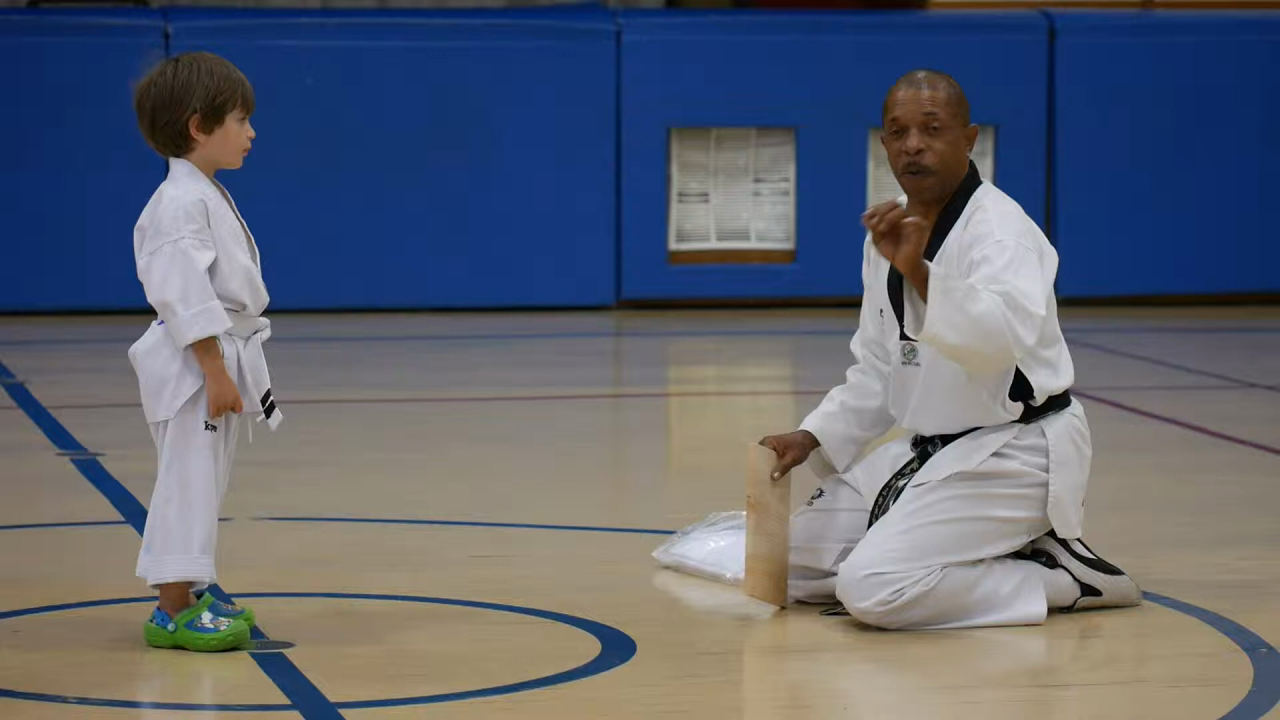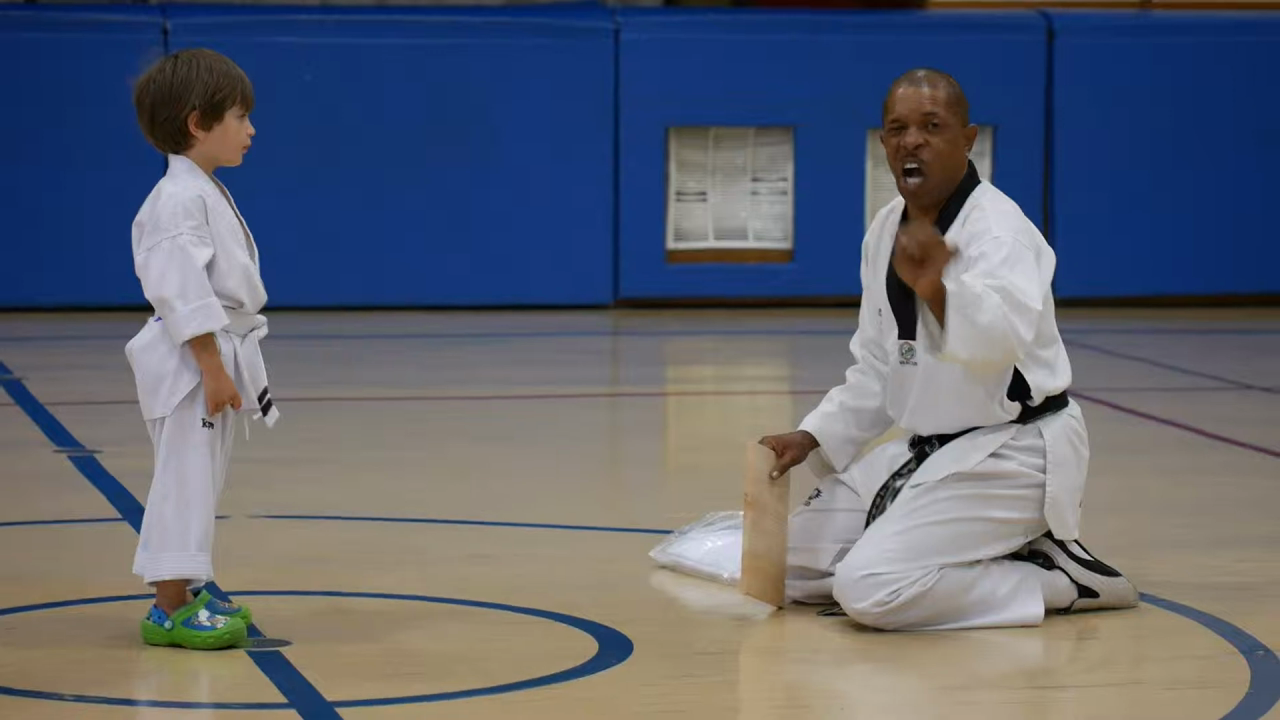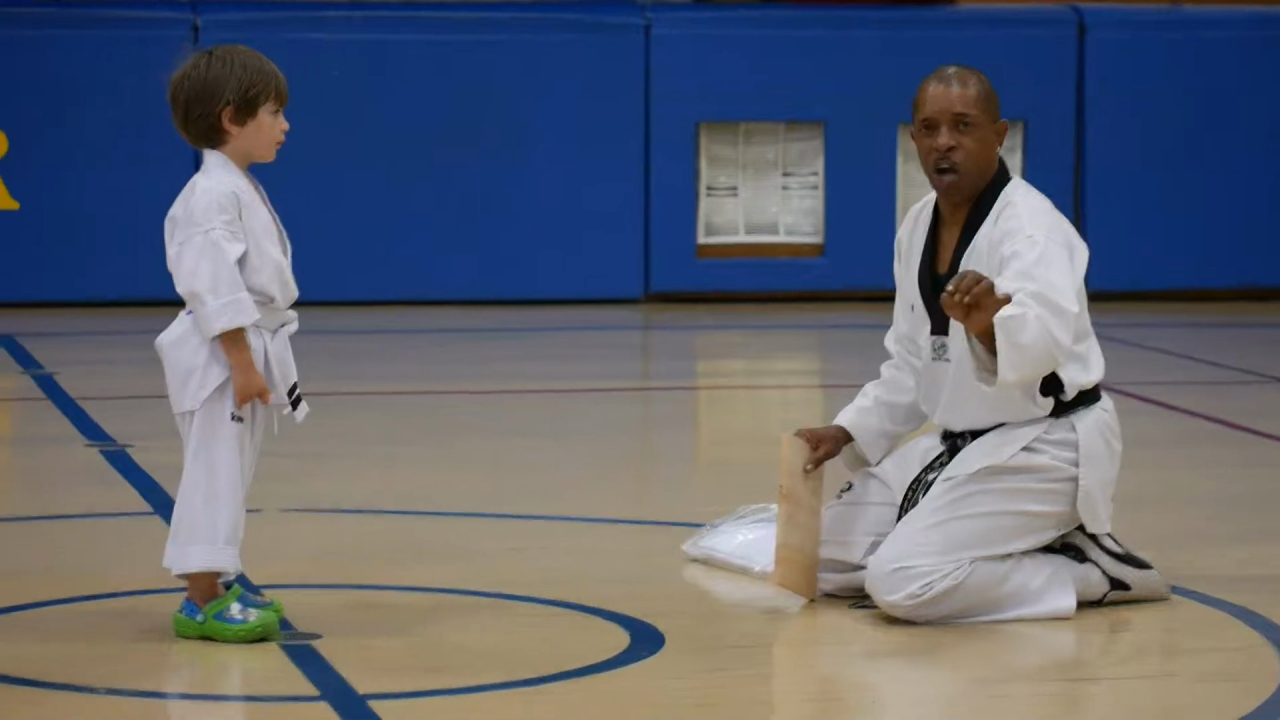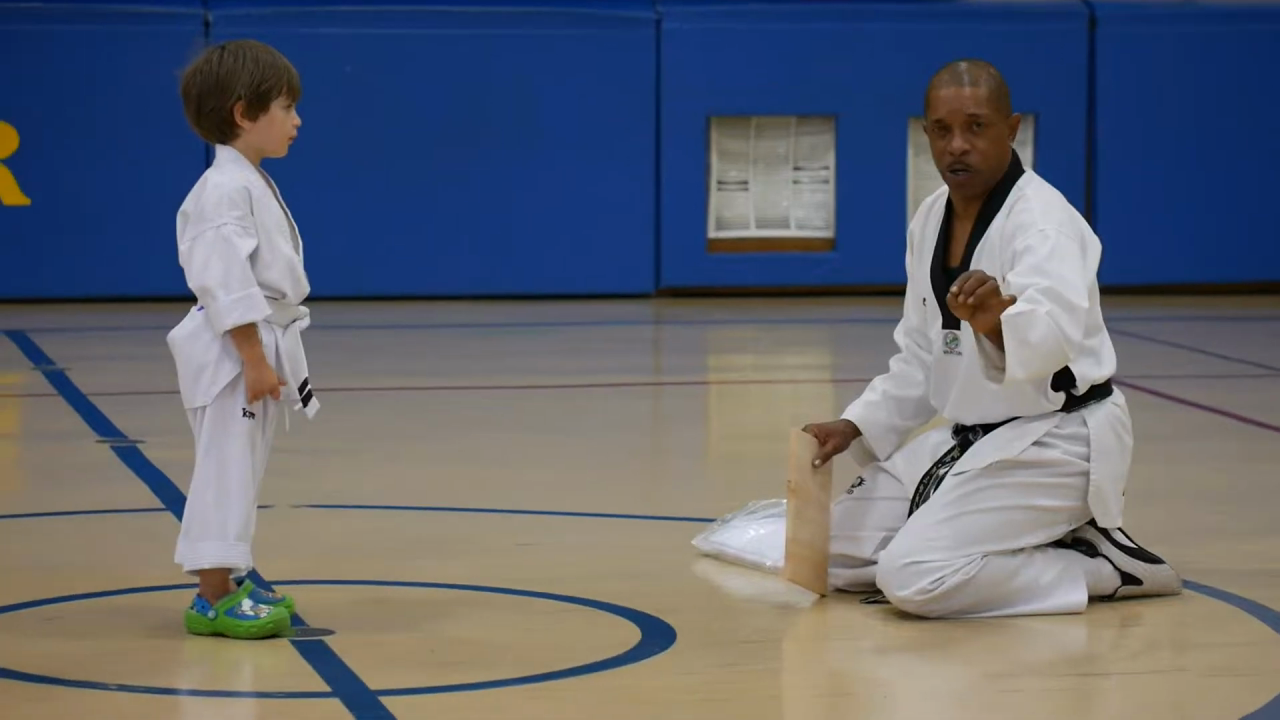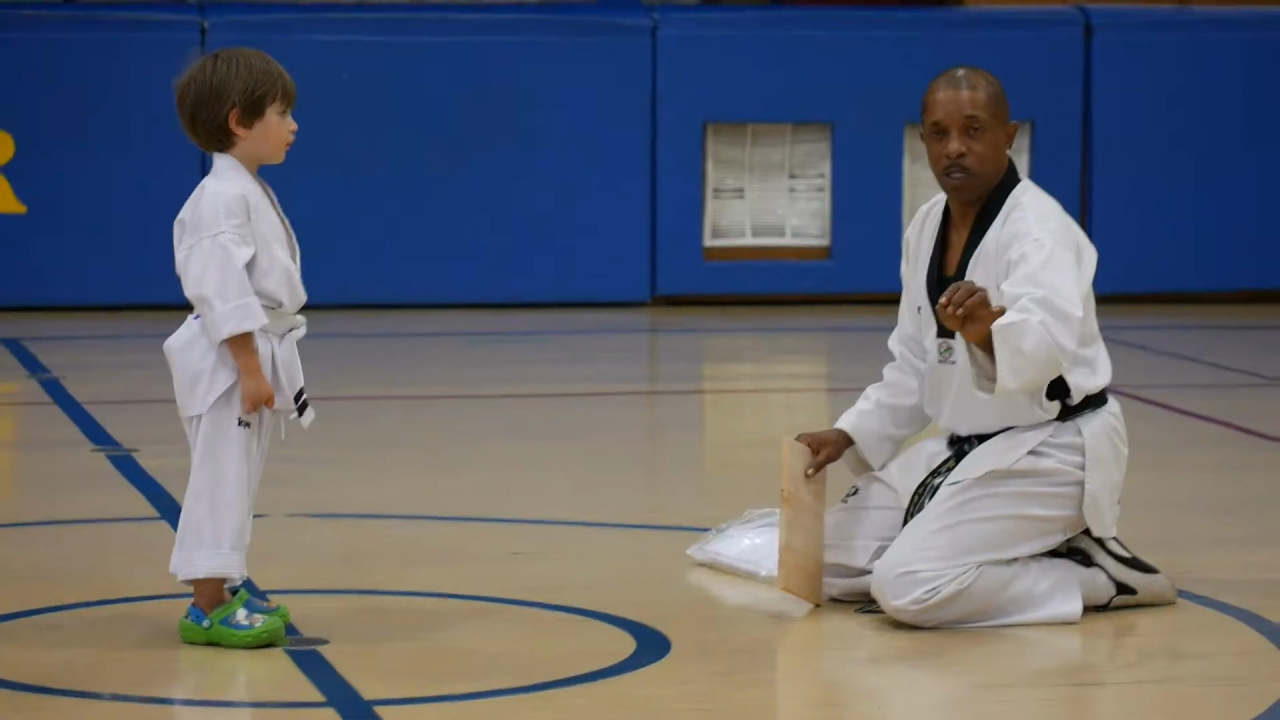
dt=0.2s
person 1, frame 1
left shoulder: (208, 196)
right shoulder: (181, 202)
right elbow: (184, 298)
right wrist: (215, 373)
left hip: (218, 363)
right hip: (195, 365)
left knee: (204, 481)
right knee: (188, 481)
left ankle: (192, 592)
right ankle: (173, 610)
person 1, frame 2
left shoulder: (205, 193)
right shoulder: (180, 199)
right elbow: (182, 295)
right wrist: (212, 369)
left hip: (213, 361)
right hip: (191, 362)
left knee: (200, 477)
right knee: (185, 478)
left ankle: (187, 592)
right ankle: (170, 609)
person 1, frame 3
left shoulder: (240, 189)
right shoulder: (213, 194)
right elbow: (214, 289)
right wrist: (242, 364)
left hip: (246, 354)
right hip: (221, 357)
left knee: (231, 471)
right knee: (214, 472)
left ankle: (220, 583)
right ankle: (202, 601)
person 1, frame 4
left shoulder: (253, 183)
right shoulder: (226, 188)
right elbow: (226, 284)
right wrist: (254, 360)
left hip: (258, 349)
right hip: (234, 351)
left knee: (242, 467)
right knee: (225, 467)
left ankle: (231, 578)
right ankle: (214, 597)
person 1, frame 5
left shoulder: (251, 192)
right shoulder: (223, 196)
right elbow: (223, 292)
right wrist: (250, 369)
left hip: (254, 358)
right hip: (229, 360)
left knee: (237, 478)
right knee: (220, 478)
left ankle: (225, 590)
right ankle: (208, 607)
person 2, frame 1
left shoulder: (1000, 229)
right shoulder: (892, 227)
left elbow: (1003, 337)
right elbow: (878, 368)
left wrist: (916, 273)
right wrist: (814, 436)
left hip: (1014, 452)
right hip: (927, 448)
left knee: (872, 590)
right knee: (798, 566)
left ankle: (1064, 575)
right ankle: (1001, 557)
person 2, frame 2
left shoulder: (998, 227)
right shoulder: (886, 227)
left elbow: (993, 345)
right elbow: (880, 369)
left wrist: (930, 286)
right wrist: (814, 437)
left hip: (1016, 452)
right hip: (931, 448)
left knee: (879, 597)
right knee: (796, 569)
left ankle: (1060, 576)
right ankle: (1011, 562)
person 2, frame 3
left shoulder: (1029, 225)
right shoulder: (919, 224)
left elbow: (1043, 337)
right elbow: (908, 363)
left wrist: (989, 322)
right wrist: (848, 431)
left hip: (1039, 446)
right hip: (957, 442)
left knee: (899, 584)
right knee: (830, 560)
left ankle: (1085, 569)
right ankle: (1015, 543)
person 2, frame 4
left shoulder: (1043, 221)
right shoulder: (931, 218)
left elbow: (1052, 334)
right elbow: (920, 357)
left wrist: (997, 319)
right wrist: (857, 425)
left hip: (1055, 441)
right hip: (968, 437)
left knee: (913, 579)
right knee: (839, 554)
left ankle: (1101, 564)
right ankle: (1047, 542)
person 2, frame 5
left shoulder: (1039, 229)
right shoulder: (927, 225)
left elbow: (1044, 343)
right elbow: (913, 366)
left wrist: (987, 330)
right wrist: (849, 434)
left hip: (1049, 450)
right hip: (963, 447)
left knee: (908, 591)
right knee: (832, 565)
left ankle: (1097, 575)
right ankle: (1036, 554)
